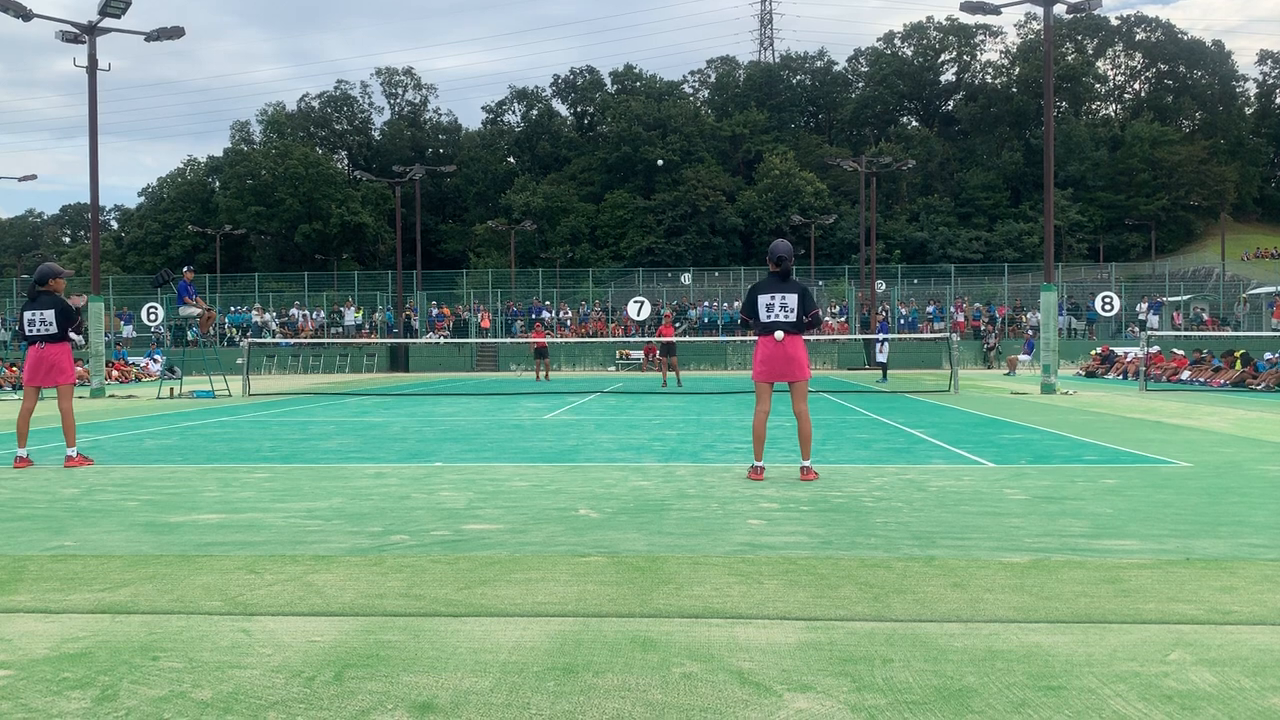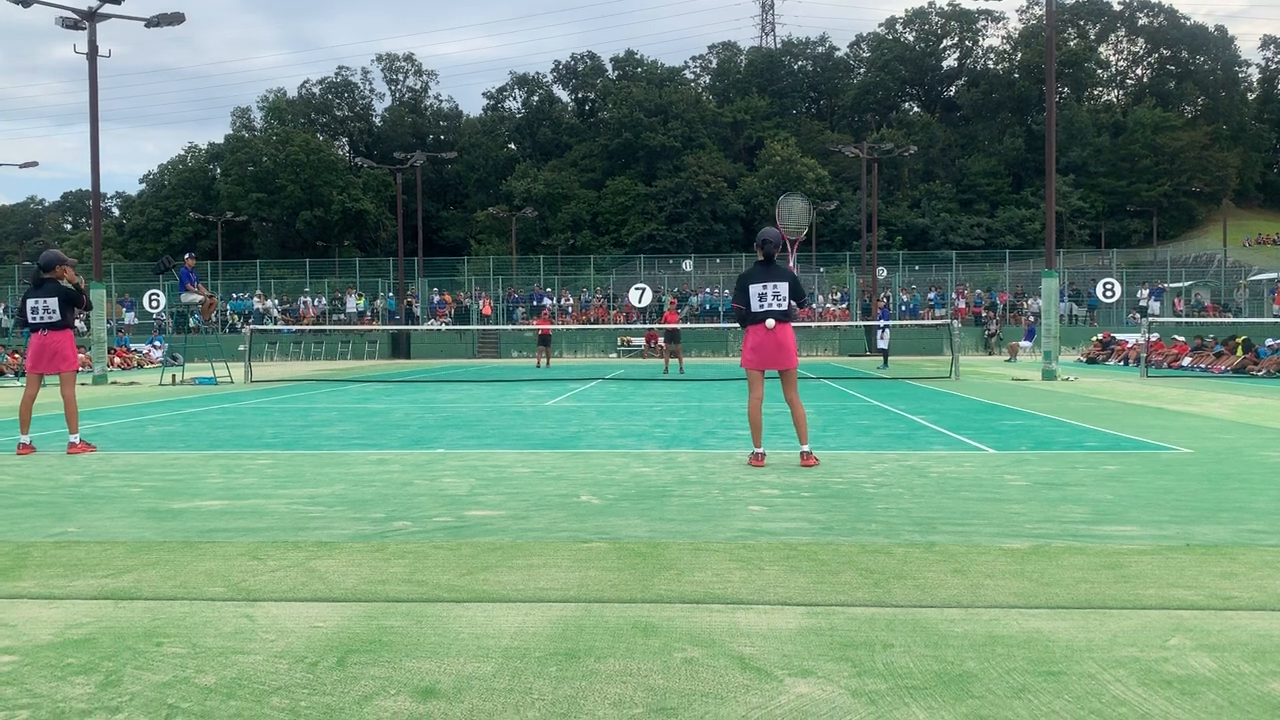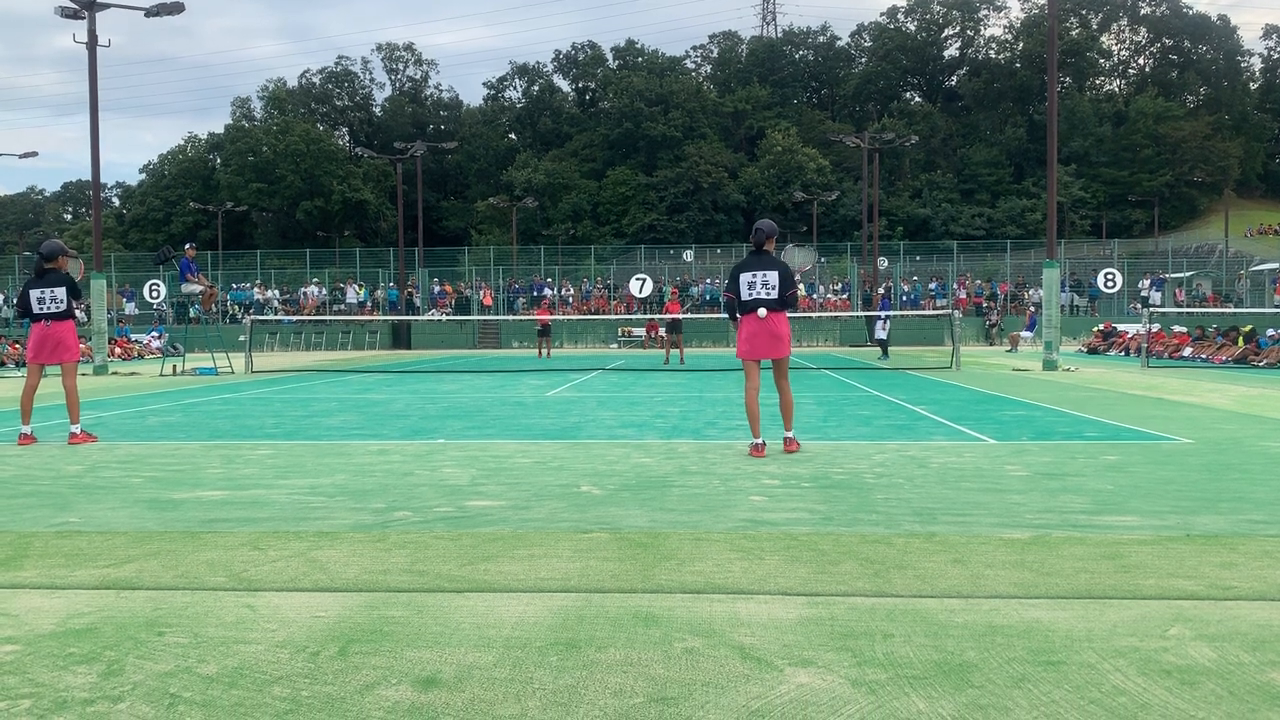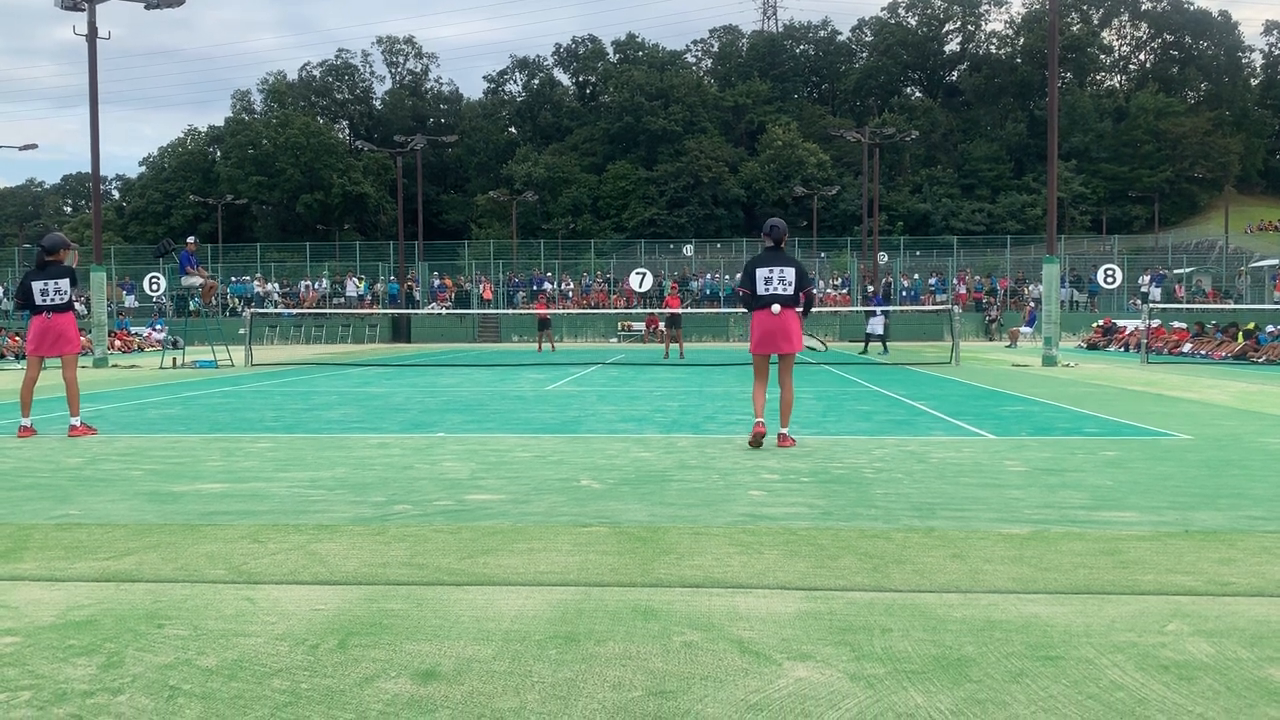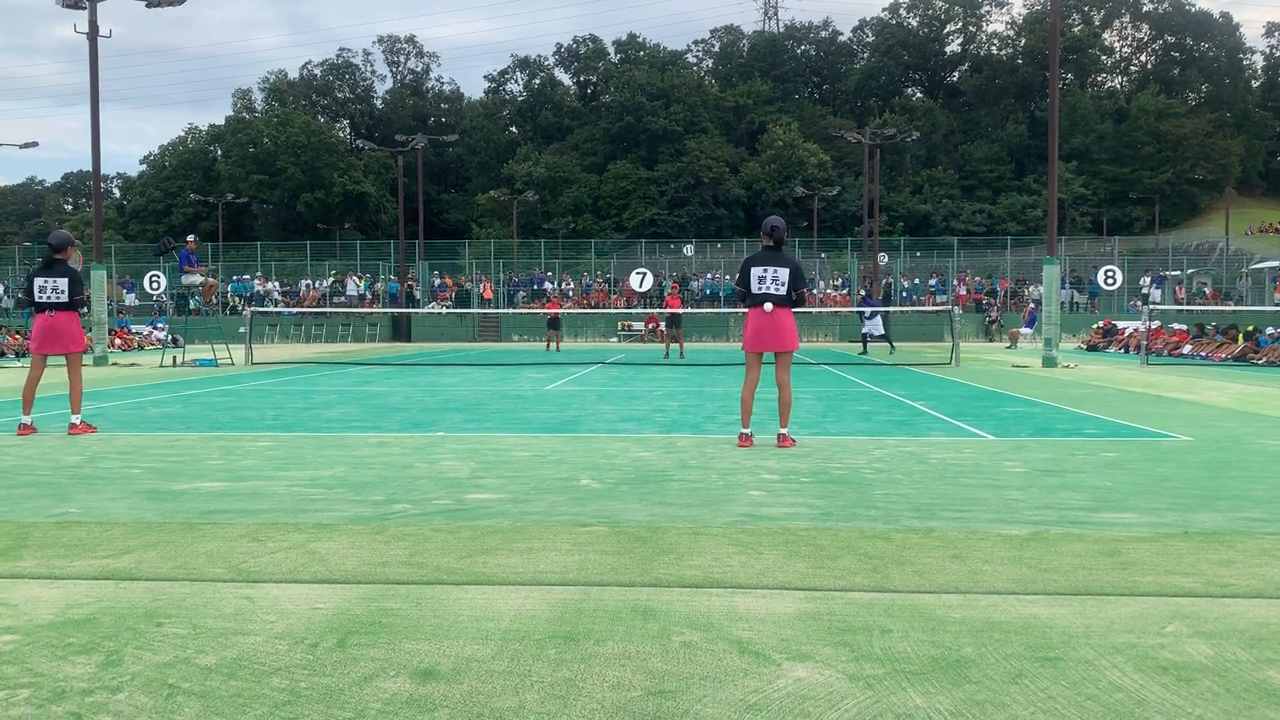
dt=0.5s
person 1, frame 1
left shoulder: (757, 288)
right shoulder: (800, 288)
left elbow: (744, 322)
right elbow: (816, 321)
left hip: (766, 348)
right hip: (794, 348)
left knee: (761, 410)
right knee: (801, 410)
left ankle: (758, 466)
right ankle: (806, 467)
person 1, frame 2
left shoulder: (745, 277)
right shoulder: (788, 275)
left elbow: (739, 314)
right elbow: (803, 303)
left hip: (756, 337)
right hip: (783, 336)
left knee: (755, 397)
right knee: (793, 396)
left ankle: (758, 453)
right ankle: (806, 451)
person 1, frame 3
left shoulder: (739, 268)
right shoulder: (780, 266)
left elbow: (729, 303)
right elbow: (792, 301)
left wrist: (734, 320)
left hip: (750, 326)
right hip: (776, 325)
left knee: (752, 387)
right knee: (783, 384)
left ankle: (758, 443)
right ankle: (789, 438)
person 1, frame 4
left shoulder: (753, 263)
right shoulder: (794, 264)
left elbow: (745, 299)
right elbow: (809, 297)
right wrist: (802, 315)
left hip: (762, 321)
right hip: (788, 321)
left knee: (760, 380)
right knee: (786, 380)
left ankle: (759, 422)
right ankle: (783, 433)
person 1, frame 5
left shoulder: (750, 262)
right shoulder: (792, 264)
left elbow: (740, 296)
right elbow: (801, 300)
left hip: (756, 320)
right hip: (783, 321)
left knee: (751, 379)
right knee: (783, 380)
left ankle: (745, 433)
right ankle: (783, 434)
person 2, frame 1
left shoulder: (27, 305)
right shoulder: (59, 303)
left elbow: (24, 334)
right elbow: (77, 329)
right wrist: (75, 309)
left hip: (35, 353)
right hip: (58, 352)
left knee: (27, 405)
right knee: (65, 405)
left ankle: (21, 455)
right ankle: (72, 455)
person 2, frame 2
left shoulder: (30, 293)
right shoulder: (64, 291)
left elbow: (23, 321)
right elbow: (87, 306)
right wrist: (75, 284)
left hip: (37, 340)
right hip: (61, 340)
left knee: (30, 392)
right knee: (68, 392)
left ankle: (24, 442)
right ankle: (74, 441)
person 2, frame 3
left shoulder: (30, 283)
right shoulder: (65, 280)
left elbow: (21, 313)
right elbow: (78, 296)
left hip: (38, 331)
right hip: (63, 330)
left knee: (31, 383)
right knee: (69, 382)
left ankle: (25, 432)
right ankle: (75, 432)
person 2, frame 4
left shoulder: (30, 275)
right shoulder: (67, 271)
left elbow: (20, 304)
left hip: (39, 324)
right hip: (64, 323)
left knee: (31, 375)
right knee: (70, 375)
left ankle: (25, 424)
right ankle: (75, 424)
person 2, frame 5
left shoulder: (36, 272)
right shoulder: (71, 273)
left elbow: (28, 301)
right elbow: (80, 303)
left hip: (43, 322)
right hip: (67, 321)
left knee: (34, 374)
right knee: (75, 375)
left ankle: (25, 422)
right ankle: (76, 422)
